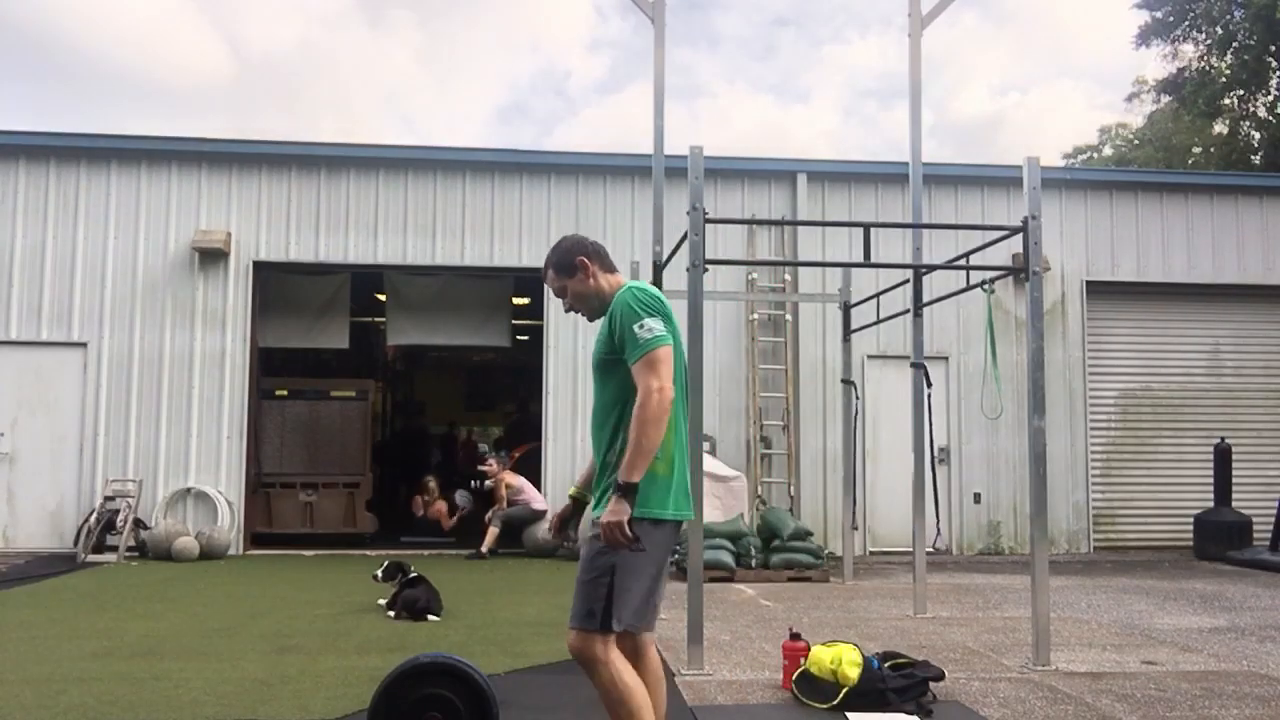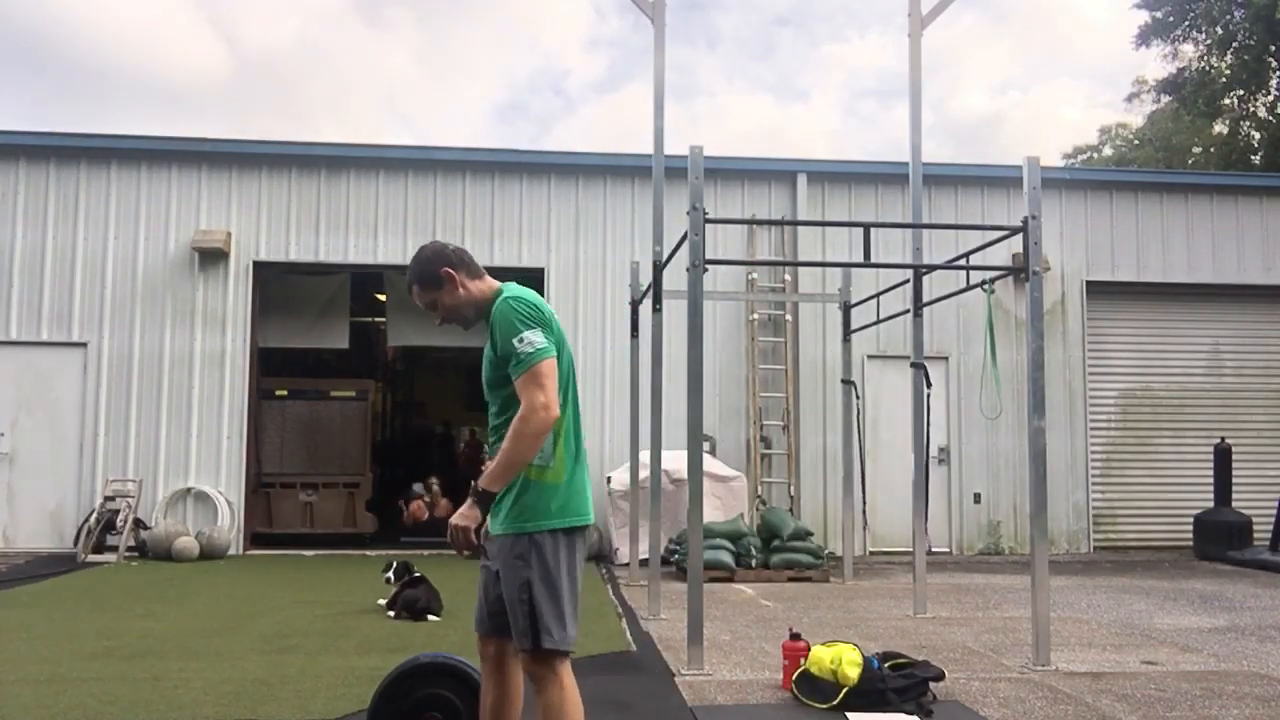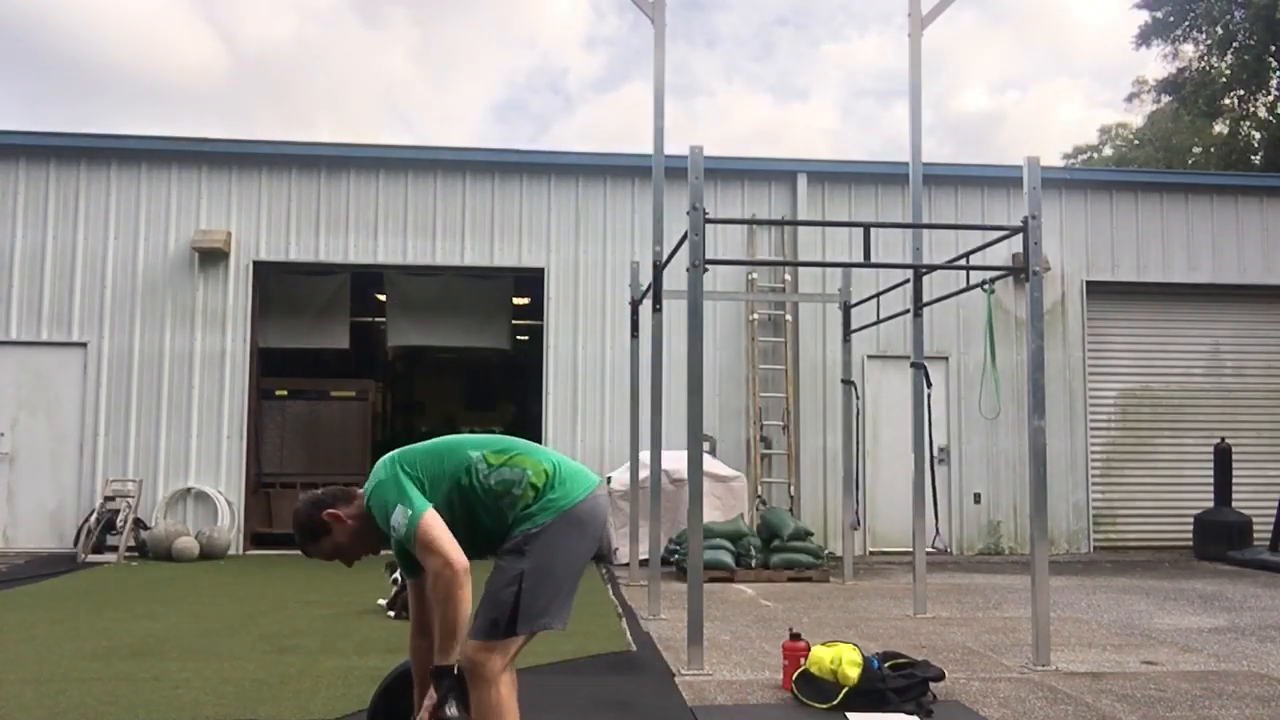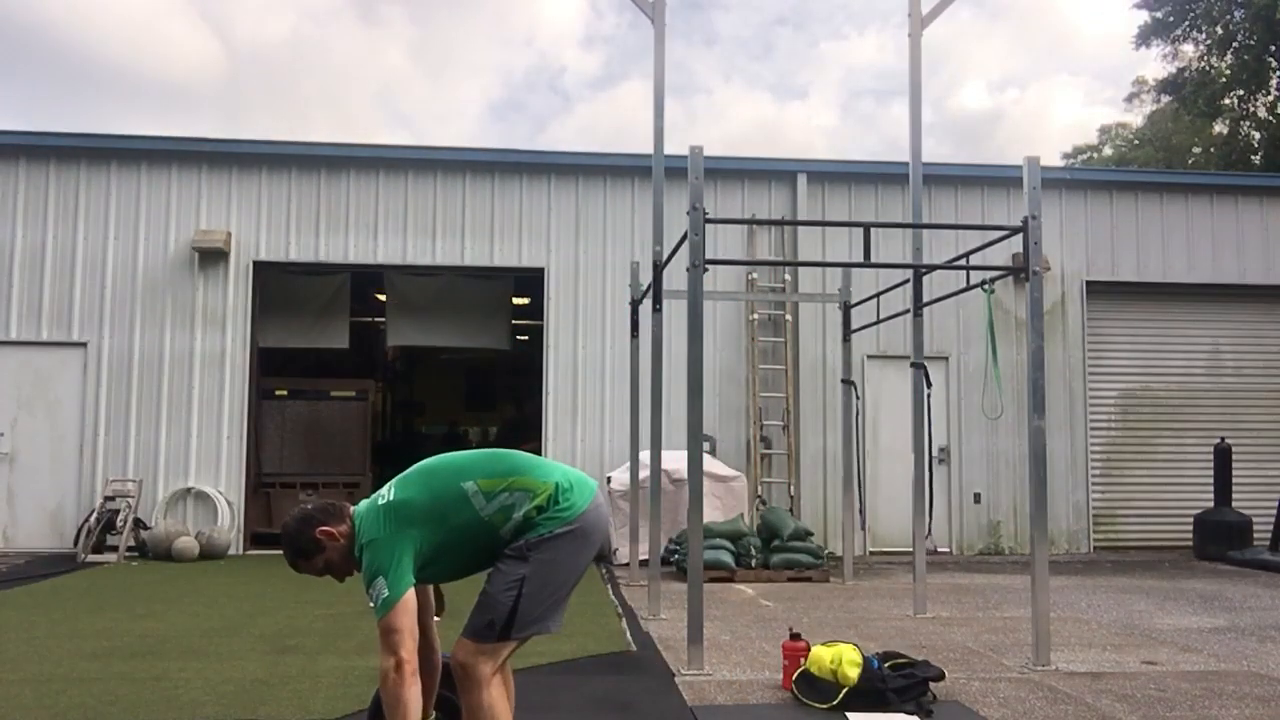
dt=1s
person 1, frame 1
left shoulder: (633, 302)
right shoulder: (622, 314)
left elbow: (656, 395)
left wrist: (622, 494)
right wrist: (578, 499)
left hip: (639, 505)
right hip: (642, 503)
left knee: (591, 641)
right knee: (631, 637)
person 1, frame 2
left shoulder: (514, 308)
right shoulder: (501, 319)
left elbow: (542, 409)
left wrist: (479, 499)
right wrist: (492, 505)
left hip: (541, 514)
right hip: (517, 512)
left knee: (544, 661)
right knee: (495, 648)
person 1, frame 3
left shoulder: (386, 490)
right shoulder: (407, 523)
left elbow: (452, 566)
right elbow: (424, 627)
left wrist: (444, 676)
left hip: (562, 506)
right hip: (576, 502)
left knee: (484, 659)
right knee: (494, 651)
person 1, frame 4
left shoulder: (380, 539)
right shoulder: (393, 519)
left elbow: (400, 663)
right elbow: (422, 643)
left hip: (563, 516)
right hip: (575, 505)
left knee: (474, 662)
right knee: (488, 653)
